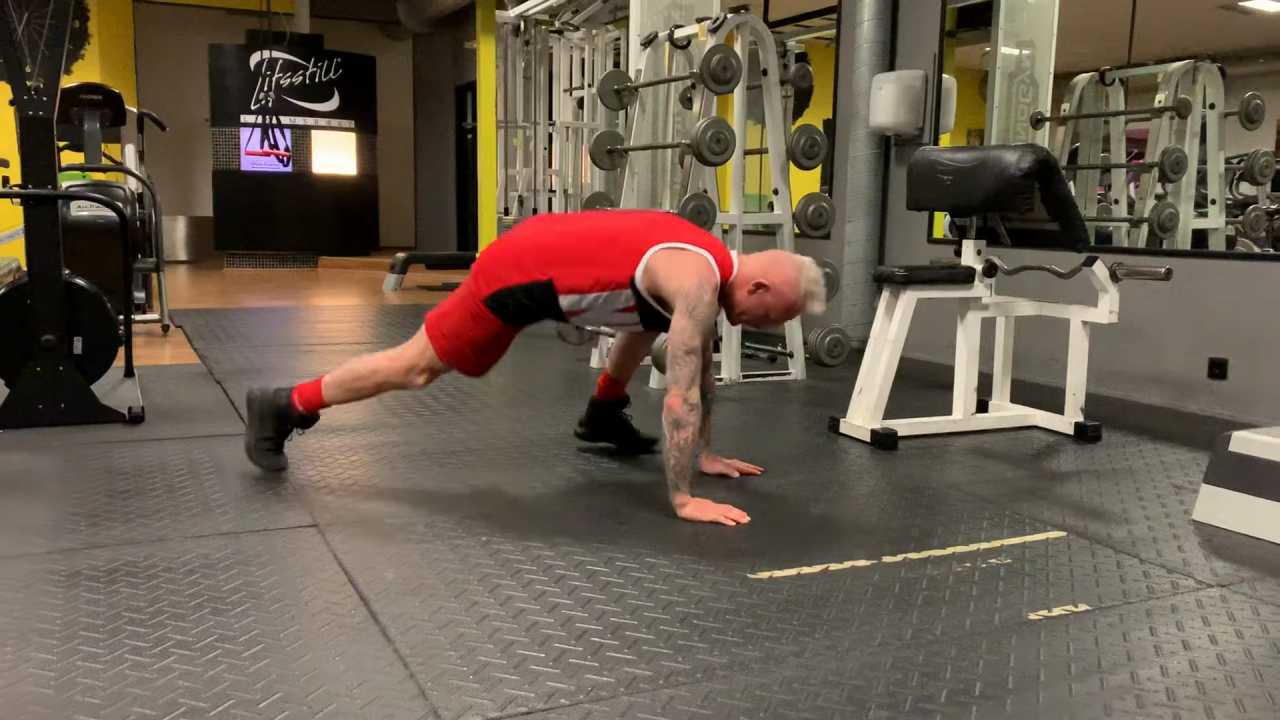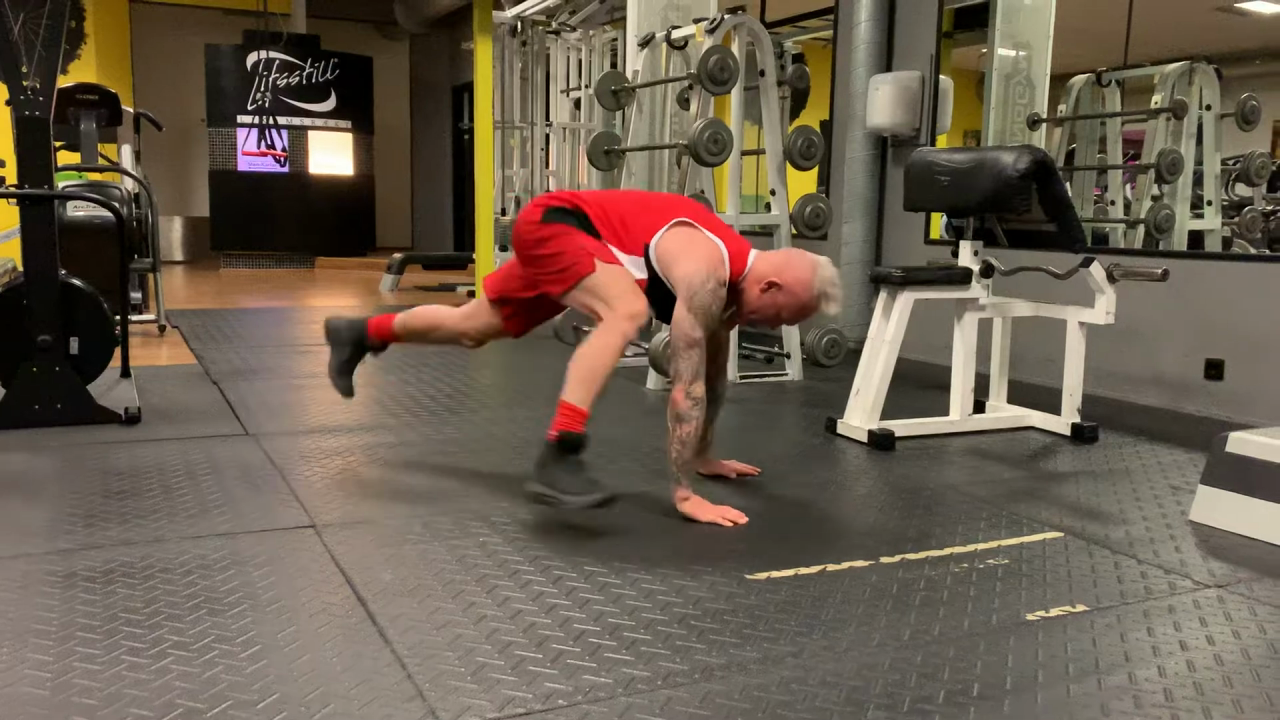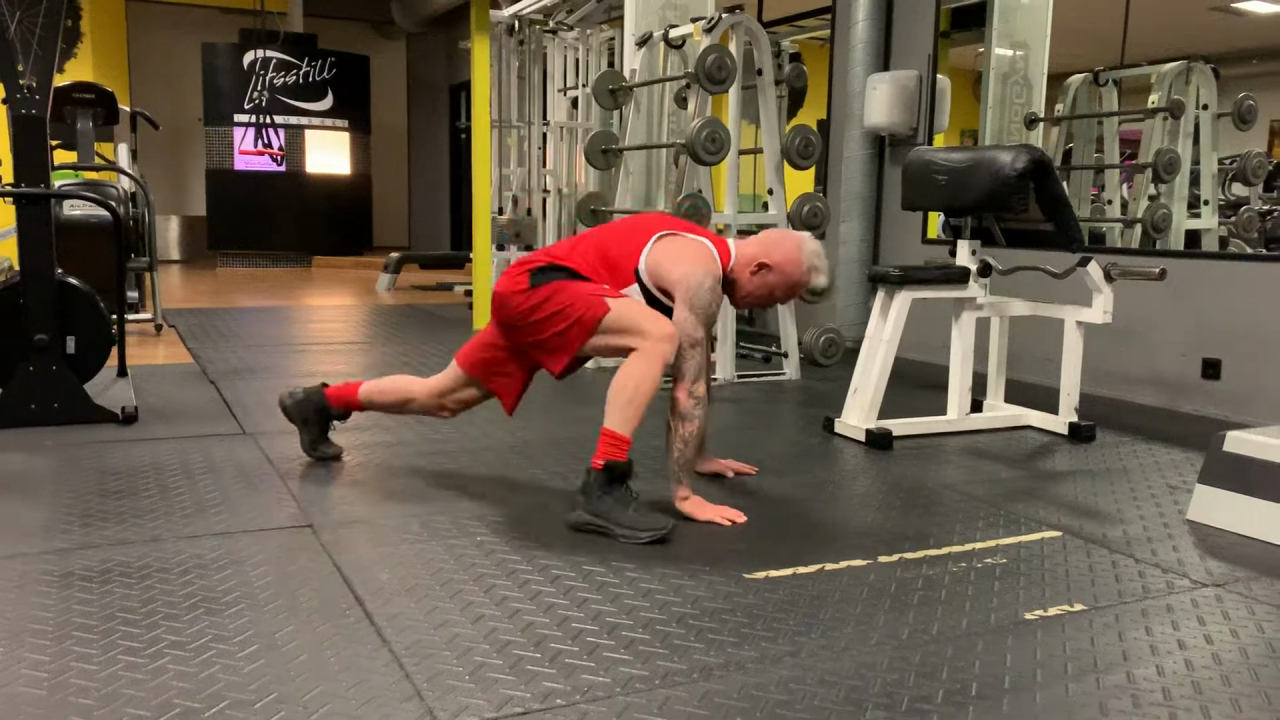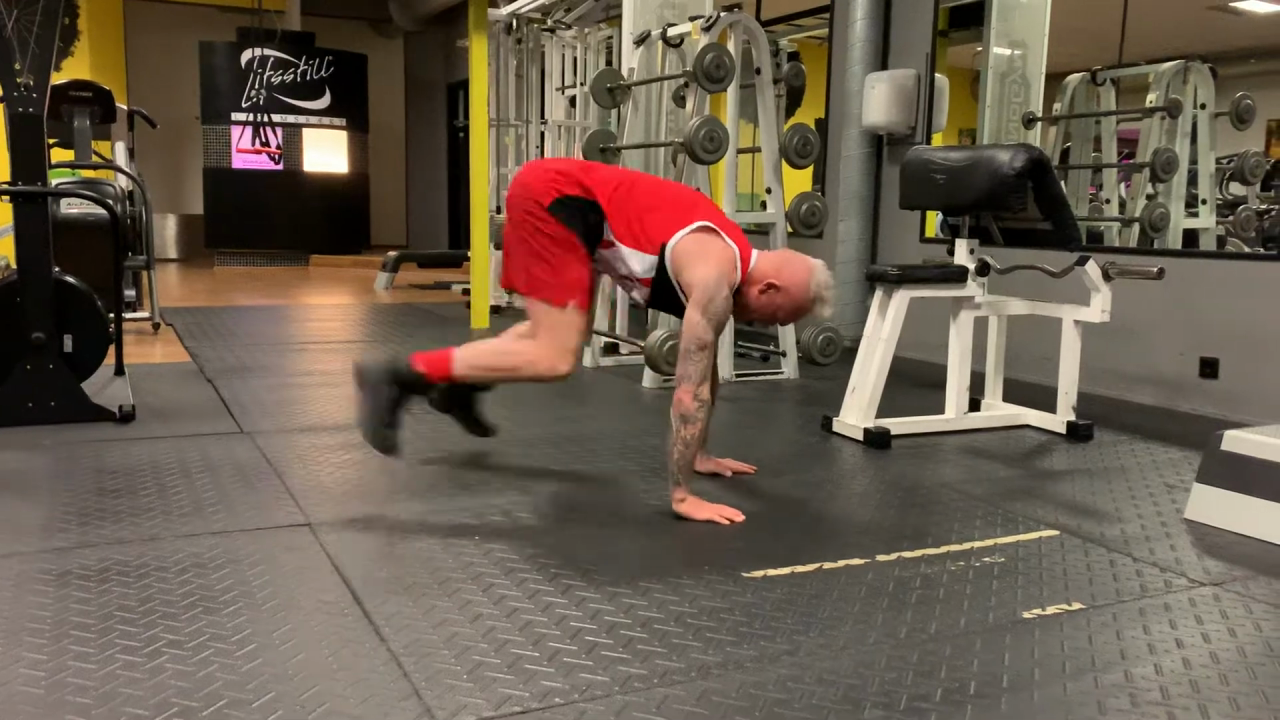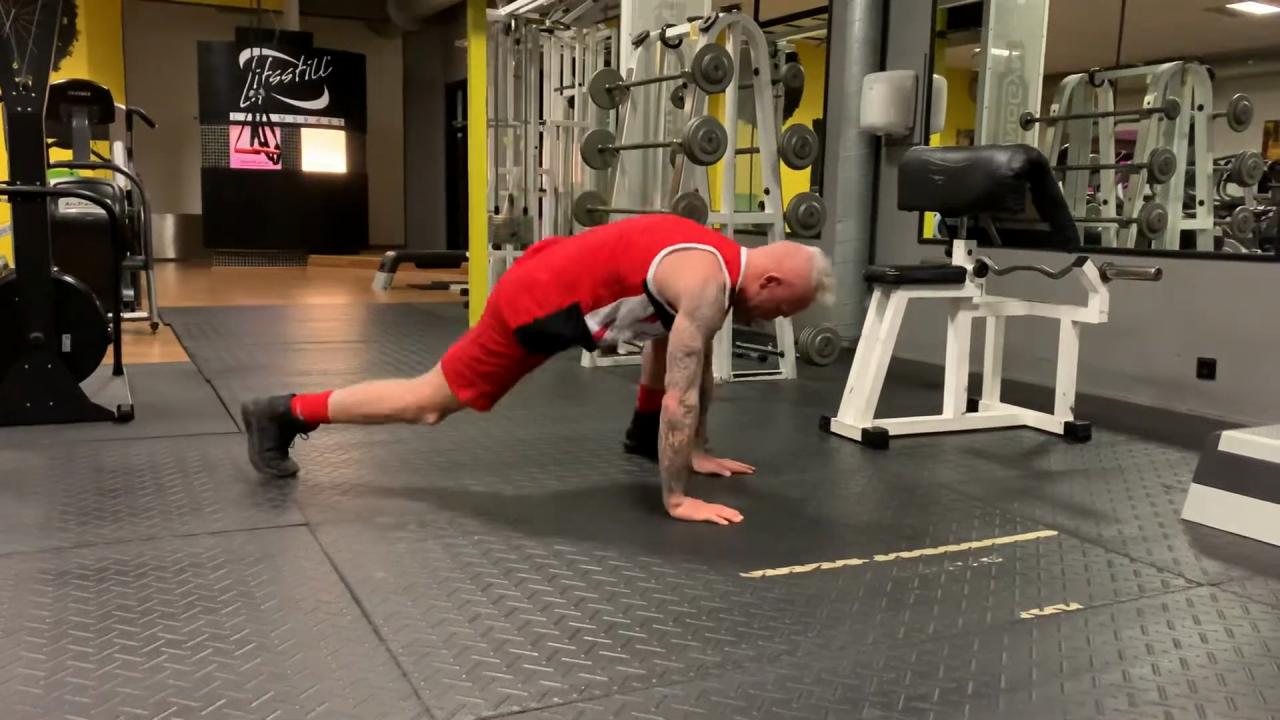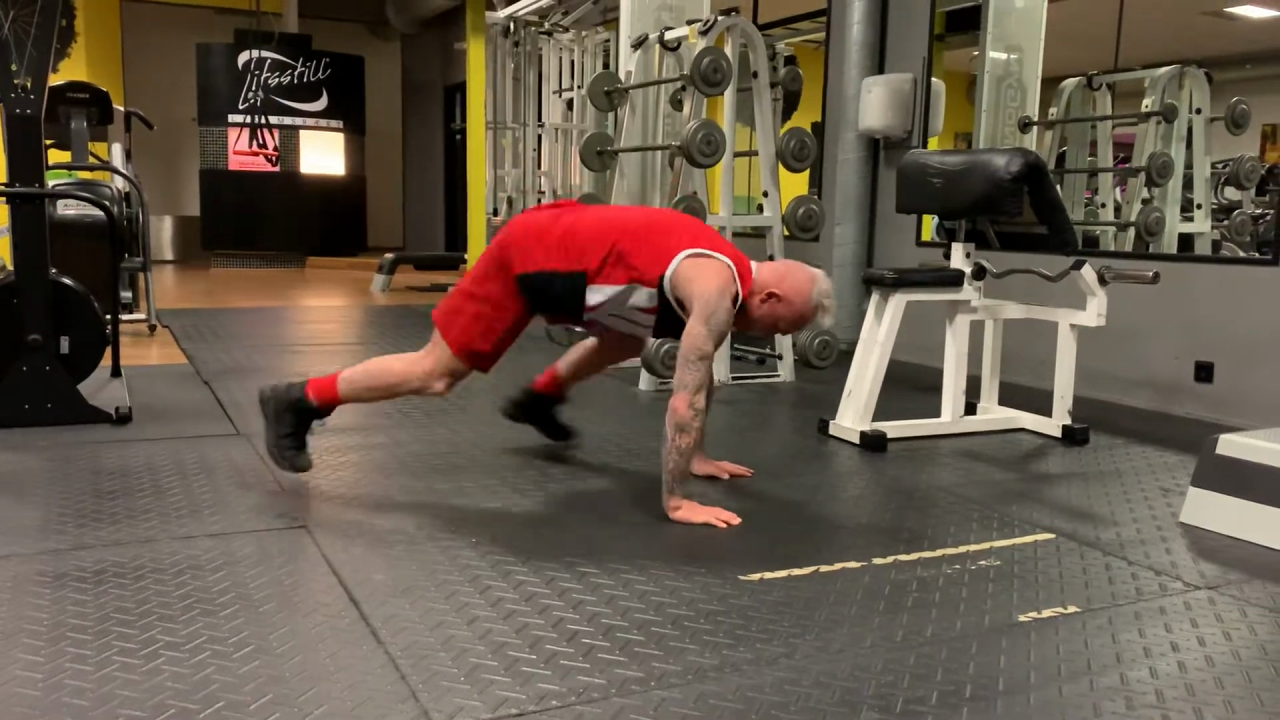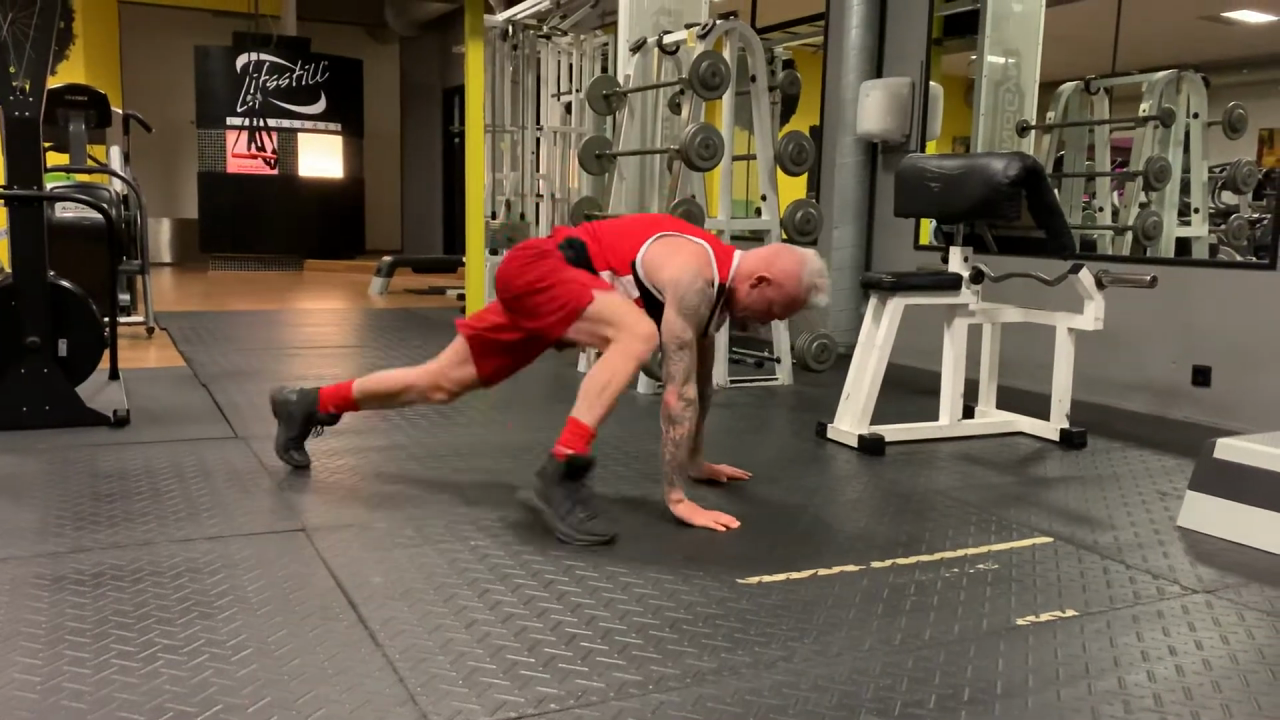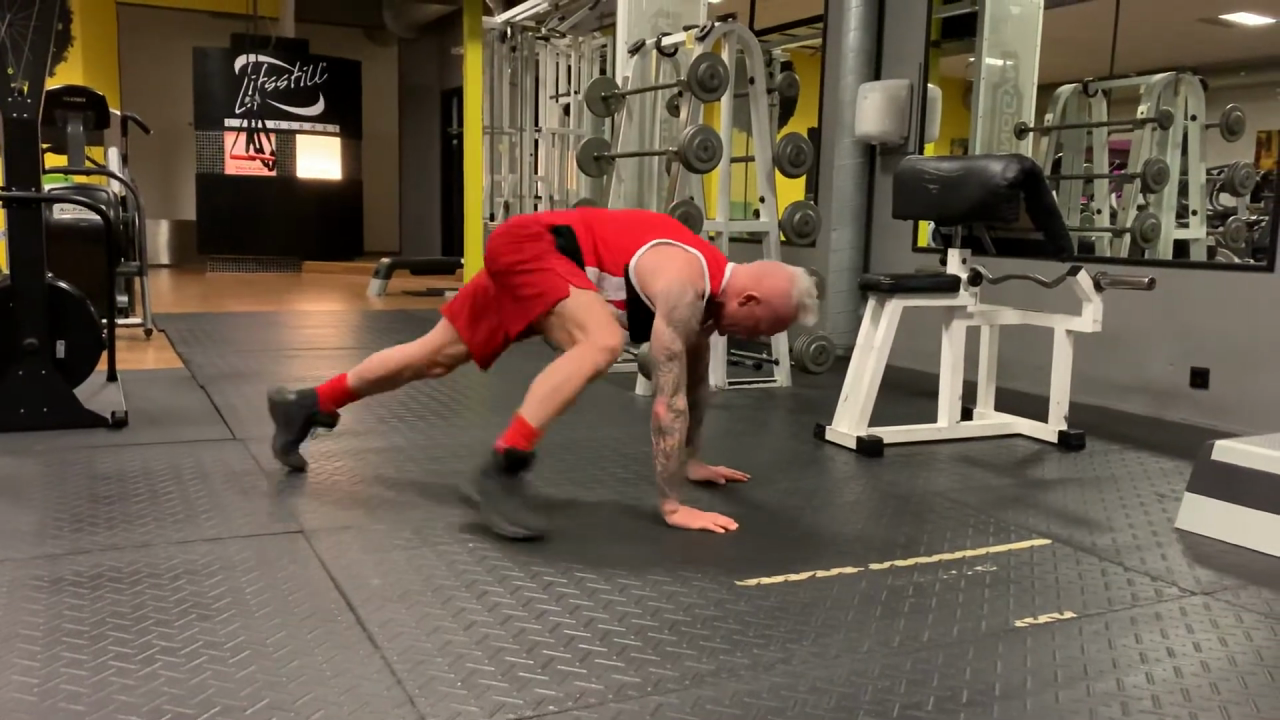
dt=0.3s
person 1, frame 1
left shoulder: (713, 270)
right shoulder: (700, 283)
left elbow: (701, 364)
right elbow: (681, 393)
left wrist: (704, 455)
right wrist: (685, 499)
left hip: (553, 263)
right hip: (522, 271)
left knee: (649, 330)
right knee: (415, 367)
left ankle: (600, 416)
right ankle: (281, 407)
person 1, frame 2
left shoulder: (737, 276)
right shoulder: (708, 269)
left elbow: (713, 371)
right elbow: (687, 387)
left wrist: (703, 457)
right wrist: (686, 493)
left hip: (567, 246)
right hip: (552, 225)
left knee: (472, 330)
right knee: (626, 313)
left ankle: (361, 334)
right ankle: (559, 457)
person 1, frame 3
left shoulder: (716, 268)
right shoulder: (700, 272)
left elbow: (700, 369)
right elbow: (689, 386)
left wrist: (697, 456)
right wrist: (685, 494)
left hip: (540, 294)
right hip: (532, 288)
left knee: (444, 397)
right knee: (653, 341)
left ankle: (316, 404)
right ankle: (603, 490)
person 1, frame 4
left shoulder: (729, 267)
right shoulder: (715, 276)
left elbow: (703, 366)
right elbow: (691, 388)
left wrist: (697, 454)
right wrist: (682, 494)
left hip: (555, 200)
right hip: (553, 198)
left knee: (556, 330)
right knee: (556, 357)
left ankle: (455, 385)
right ankle: (405, 375)
person 1, frame 5
left shoulder: (721, 261)
right shoulder: (707, 283)
left elbow: (698, 366)
right elbow: (680, 394)
left wrist: (699, 449)
right wrist: (677, 498)
left hip: (553, 277)
right hip: (533, 307)
left knee: (671, 329)
right knee: (426, 403)
left ankle: (645, 432)
right ankle: (280, 414)
person 1, frame 6
left shoulder: (716, 274)
right shoulder: (717, 289)
left elbow: (696, 370)
right elbow: (689, 394)
left wrist: (694, 455)
right wrist: (677, 500)
left hip: (555, 234)
right hip: (533, 256)
left knee: (628, 338)
right knee: (435, 372)
left ankle: (536, 399)
right ankle: (297, 401)
person 1, frame 7
left shoulder: (716, 278)
right shoulder: (691, 273)
left elbow: (701, 373)
right elbow: (680, 390)
left wrist: (697, 459)
right wrist: (678, 495)
left hip: (555, 284)
right hip: (535, 271)
left knee: (440, 383)
right knee: (640, 336)
left ankle: (308, 406)
right ankle: (561, 476)
person 1, frame 8
left shoulder: (709, 284)
right shoulder: (682, 286)
left elbow: (695, 378)
right elbow: (670, 398)
left wrist: (691, 462)
right wrist: (674, 505)
left hip: (542, 252)
right hip: (527, 245)
left knee: (433, 357)
right knee: (601, 343)
left ankle: (307, 406)
right ankle: (502, 470)
